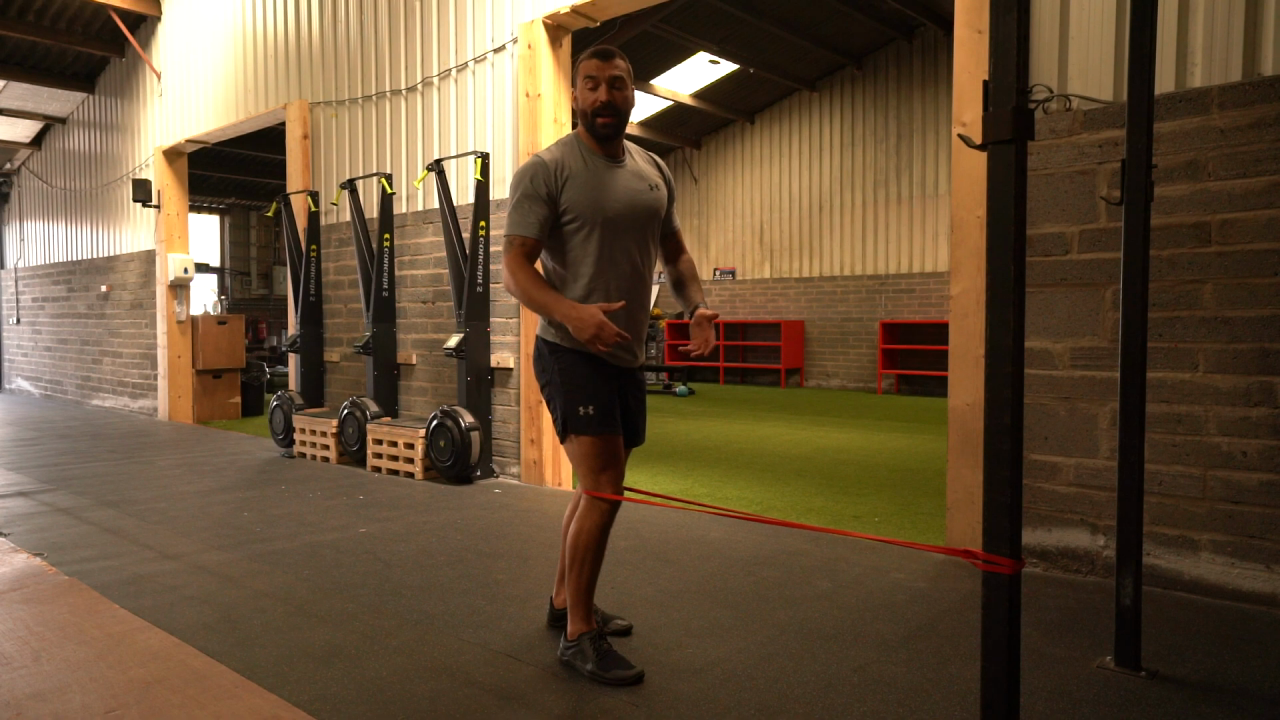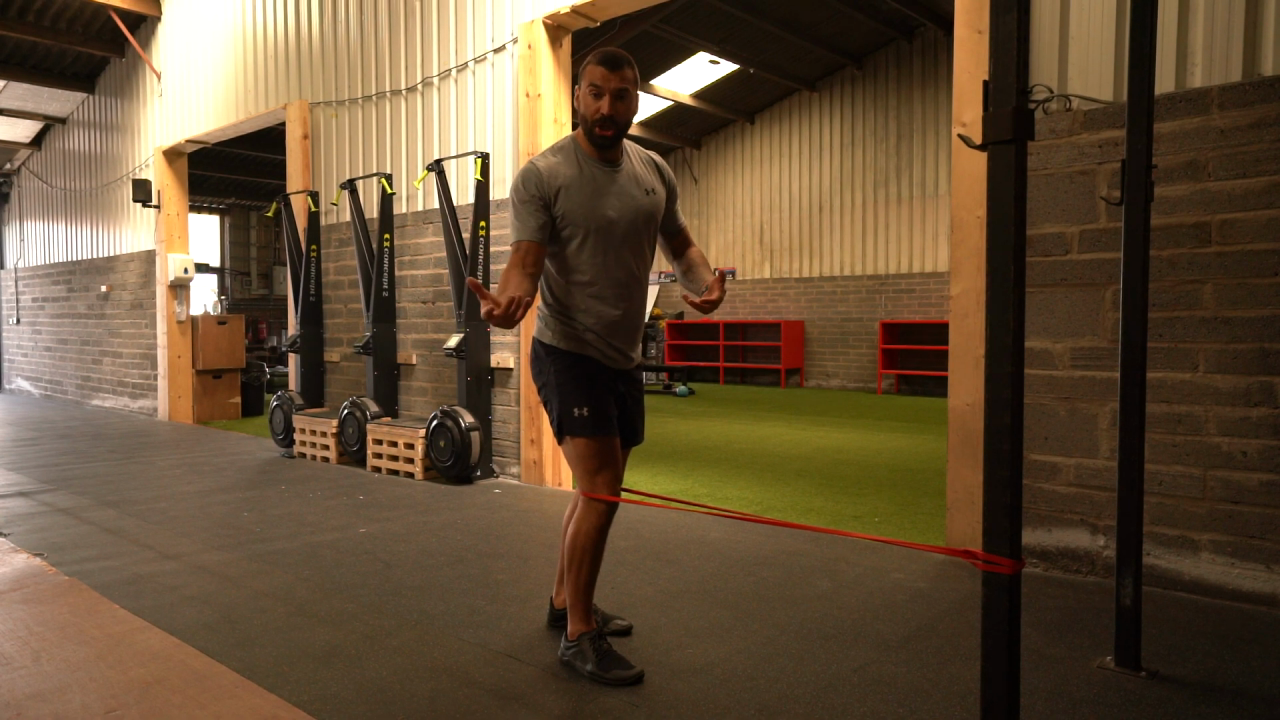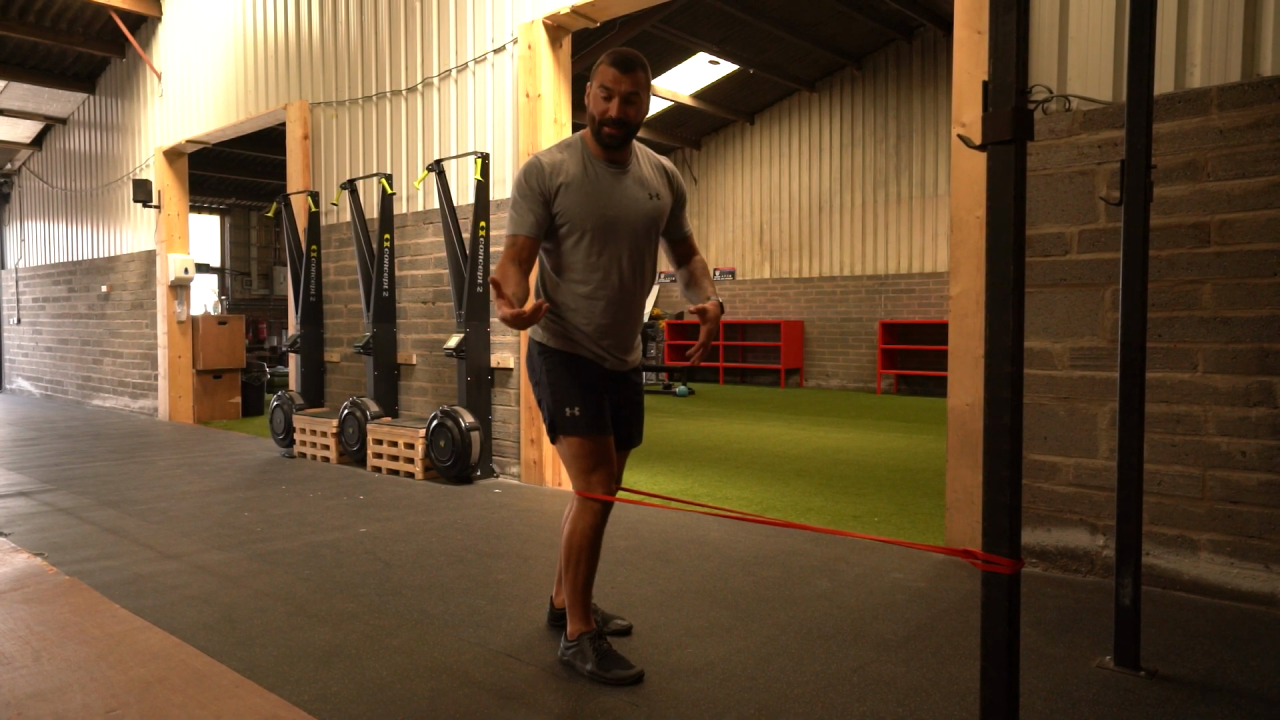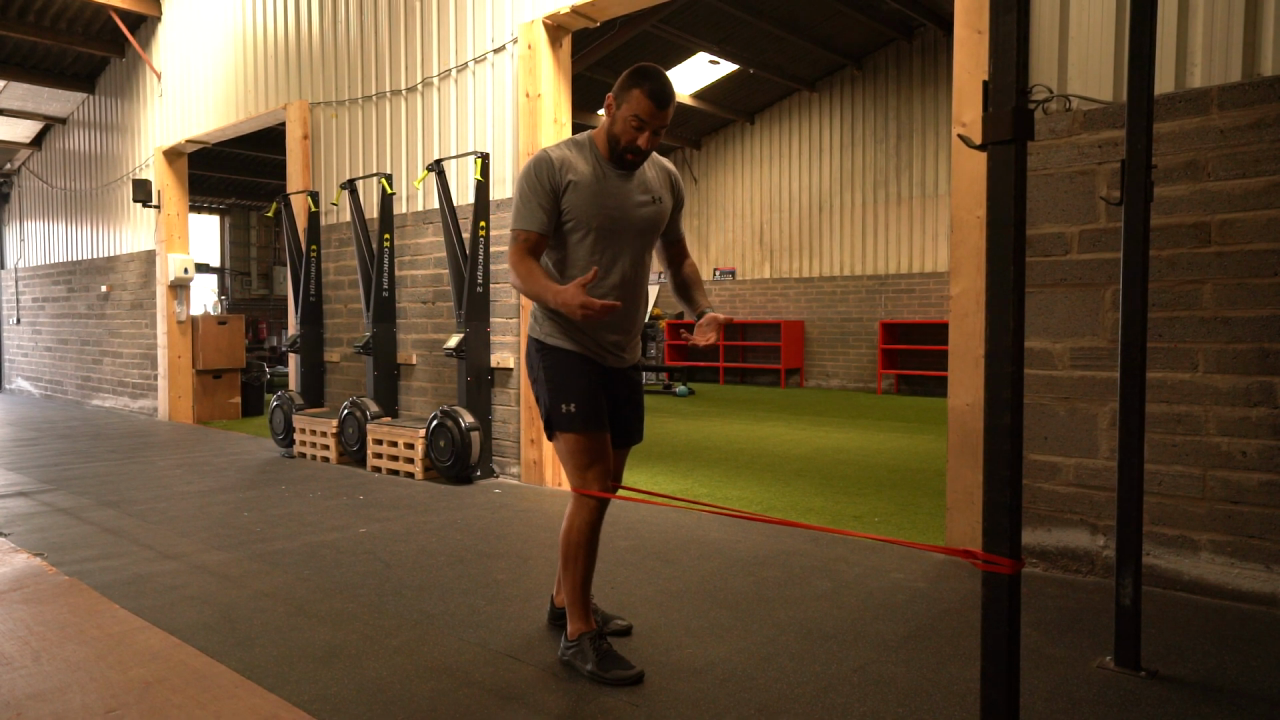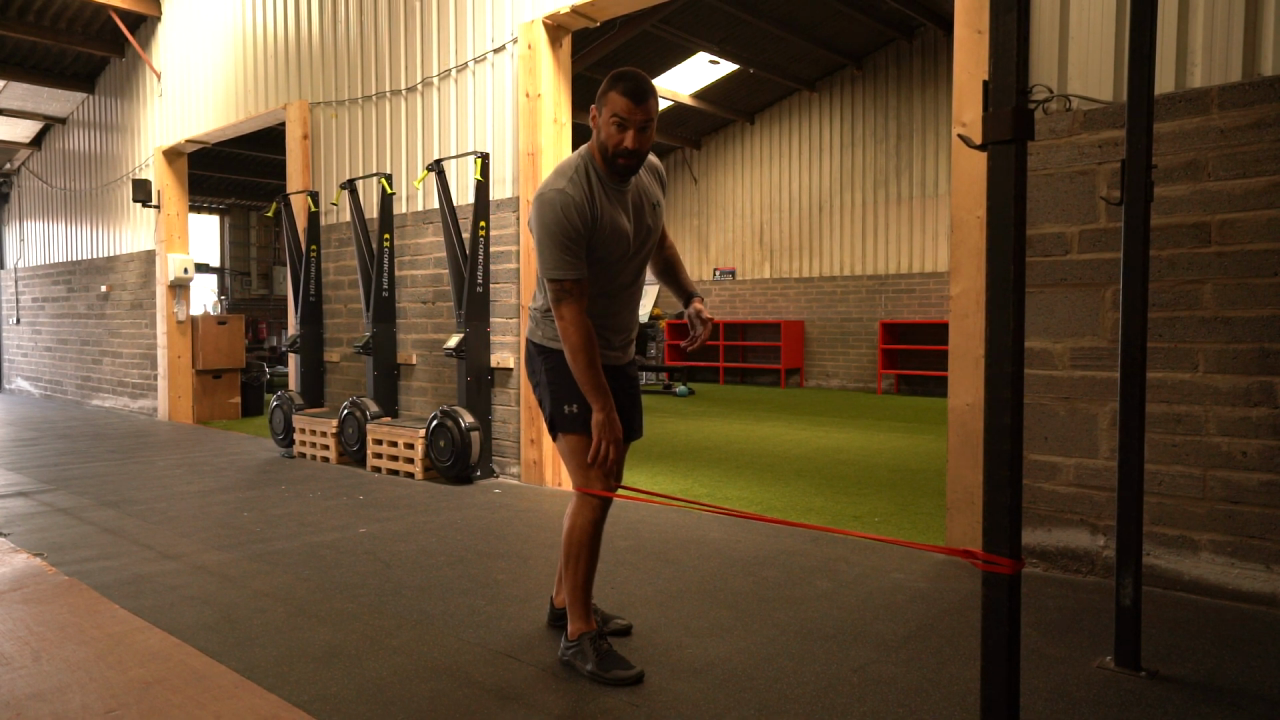
dt=1s
person 1, frame 1
left shoulder: (654, 170)
right shoulder: (546, 170)
left elbow: (674, 250)
right elbow: (516, 267)
left wrist: (698, 308)
right wrist: (570, 312)
left hip: (624, 355)
right hip: (572, 352)
left knee: (597, 486)
right knee: (603, 490)
left ankle: (564, 601)
right ankle: (579, 634)
person 1, frame 2
left shoulder: (655, 170)
right shoulder: (542, 174)
left elbow: (679, 243)
right elbow: (524, 265)
left wrist: (706, 281)
right wrist: (503, 303)
left hip: (624, 357)
right hip: (569, 354)
left knee: (597, 488)
right knee: (600, 493)
left ankle: (565, 600)
right ankle: (578, 635)
person 1, frame 3
left shoulder: (663, 176)
right shoulder: (545, 171)
left elbow: (685, 254)
right elbow: (515, 259)
left wrist: (708, 300)
right wrist: (509, 304)
left hip: (624, 358)
right hip: (566, 355)
left knee: (600, 489)
right knee: (594, 492)
left ankle: (564, 601)
right ankle: (578, 634)
person 1, frame 4
left shoulder: (665, 178)
right shoulder: (552, 167)
left elbow: (677, 256)
right elbow: (520, 258)
left wrist: (703, 310)
right wrist: (559, 295)
left hip: (623, 356)
right hip: (563, 349)
left knee: (604, 485)
right knee: (591, 488)
left ankle: (566, 599)
right ankle: (579, 634)
person 1, frame 5
left shoulder: (650, 173)
right shoulder: (563, 197)
right elbow: (569, 315)
left wrist: (691, 297)
right wrist: (602, 409)
left hip: (618, 351)
right hip: (562, 353)
left knee: (604, 484)
right knee: (594, 486)
left ankle: (565, 599)
right ankle: (579, 634)
